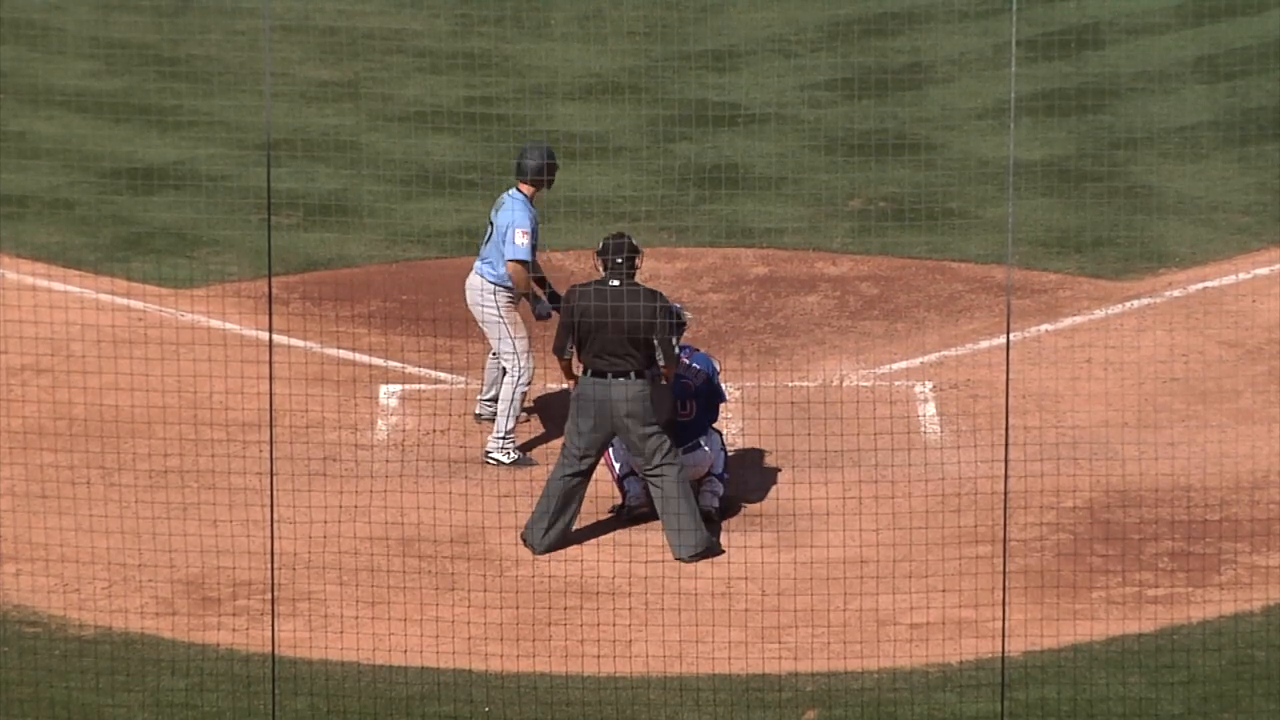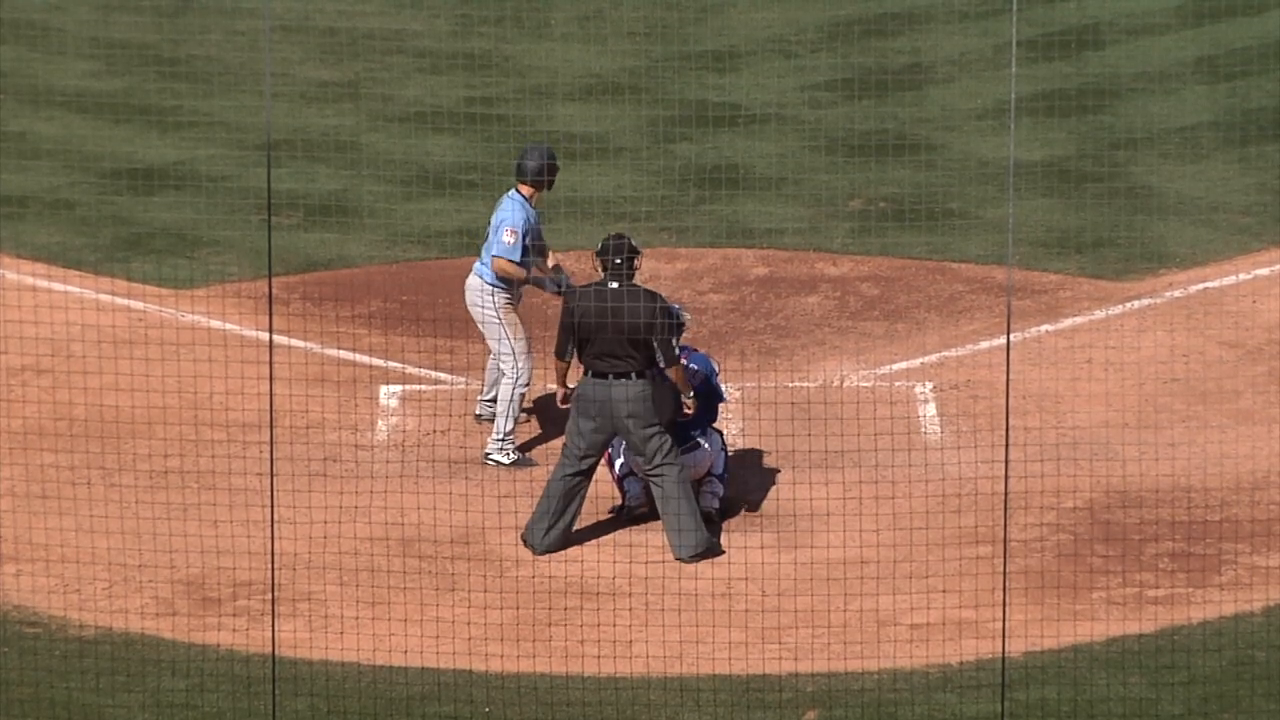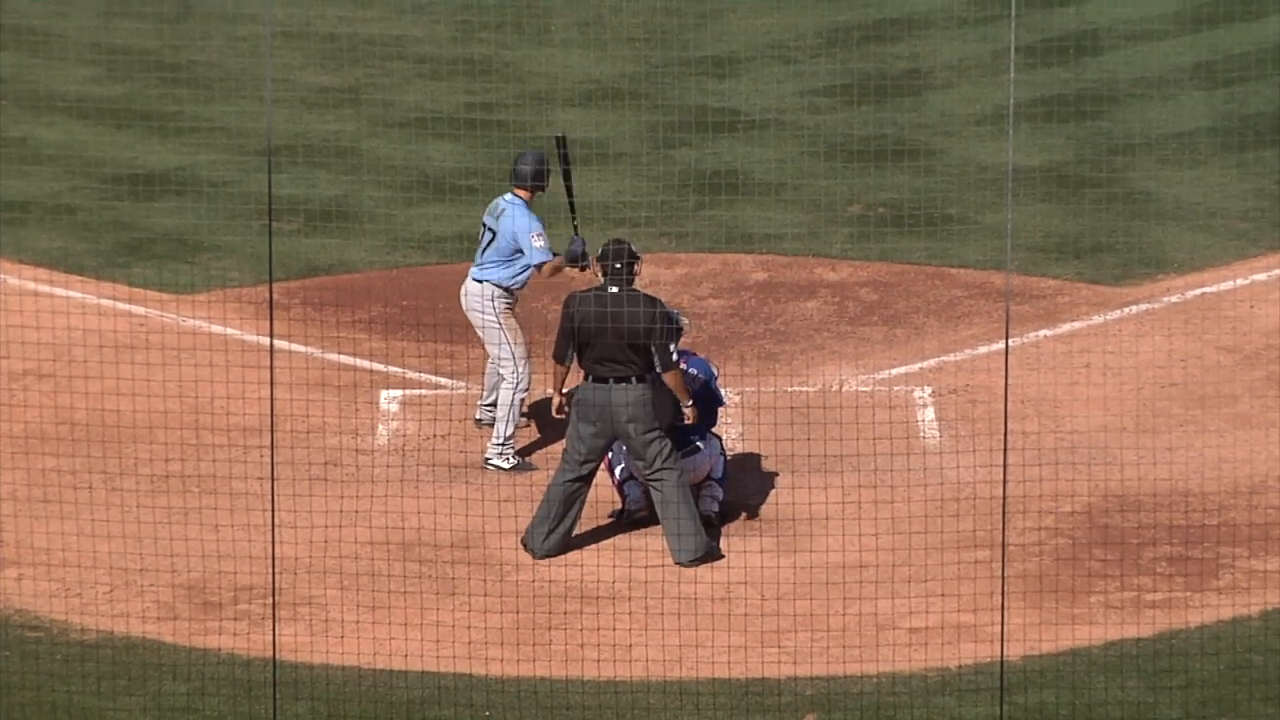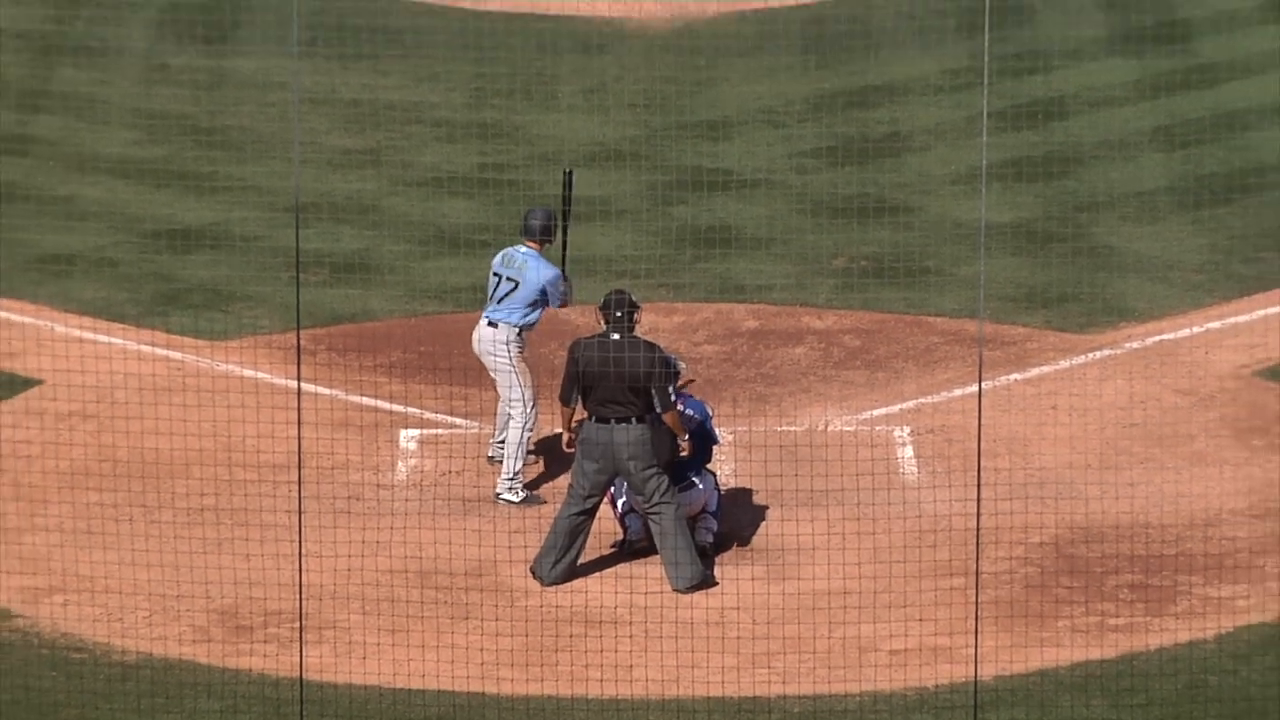
dt=0.3s
person 1, frame 1
left shoulder: (577, 296)
right shoulder: (655, 302)
left elbow: (563, 352)
right elbow: (667, 362)
left wrist: (571, 378)
right wrist: (665, 386)
left hip: (591, 391)
right hip: (638, 393)
left knee: (572, 466)
right knee: (662, 468)
left ankle: (541, 536)
right ankle: (691, 543)
person 1, frame 2
left shoulder: (576, 298)
right shoulder: (653, 303)
left elbow: (564, 353)
right elbow: (669, 362)
left wrist: (562, 385)
right wrist: (686, 394)
left hip: (592, 392)
right hip: (639, 393)
left knee: (572, 466)
right knee: (664, 468)
left ankle: (542, 536)
right ankle: (692, 543)
person 1, frame 3
left shoulder: (576, 303)
right shoulder: (653, 308)
left elbow: (563, 357)
right elbow: (667, 366)
left wrist: (557, 393)
right wrist: (686, 402)
left hip: (592, 396)
right hip: (638, 398)
left knee: (572, 471)
right knee: (664, 473)
left ankle: (542, 541)
right ankle: (691, 548)
person 1, frame 4
left shoulder: (580, 349)
right shoulder: (652, 353)
left elbow: (568, 399)
right elbow: (666, 407)
left wrist: (567, 430)
right wrist: (682, 437)
left hip: (594, 435)
right hip: (638, 437)
left knee: (577, 504)
right knee: (662, 506)
left ankle: (550, 569)
right ankle: (688, 575)
person 2, frame 1
left shoulder: (510, 199)
right shoulder: (521, 213)
left elbow: (524, 255)
right elbow: (515, 267)
left wrist: (547, 287)
right wrist: (536, 300)
left hip: (481, 284)
right hip: (493, 293)
left knee: (502, 350)
right knee: (519, 367)
left ankle: (488, 406)
right ankle: (500, 446)
person 2, frame 2
left shoulder: (523, 205)
right shoulder: (515, 212)
left elbow: (539, 247)
right elbow: (500, 265)
left wrist: (554, 273)
right wrist: (541, 280)
left hip: (485, 289)
right hip: (492, 294)
left knee: (502, 351)
right knee: (518, 368)
left ankle: (488, 407)
right ankle: (499, 448)
person 2, frame 3
left shoulder: (499, 204)
right shoulder: (525, 219)
right elbow: (545, 269)
left wrist: (569, 256)
right wrist: (571, 255)
left hip: (477, 289)
right hip: (490, 298)
left knee: (501, 356)
right knee: (517, 373)
left ankle: (488, 412)
right ankle: (500, 452)
person 2, frame 4
left shoulder: (503, 255)
right shoulder: (548, 271)
right elbow: (563, 303)
right wrist: (565, 285)
left hip: (484, 332)
right hip: (504, 340)
left knee: (511, 394)
right knee: (523, 412)
left ankle: (499, 448)
right ankle: (509, 486)
person 3, frame 1
right shoulder: (703, 362)
right elbow: (712, 416)
right hip: (696, 463)
left knee: (615, 435)
right knee: (714, 438)
left ankle: (635, 497)
right ankle: (709, 499)
person 3, frame 2
right shoulder: (703, 362)
right elbow: (711, 416)
right hip: (694, 461)
left knee: (615, 437)
right knee: (715, 439)
left ankle: (635, 497)
right ankle: (710, 500)
person 3, frame 3
right shoulder: (702, 366)
right elbow: (711, 421)
right hip: (694, 466)
left knee: (616, 443)
right knee: (714, 443)
left ankle: (635, 502)
right ankle: (709, 504)
person 3, frame 4
right shoulder: (698, 407)
right elbow: (705, 456)
right hip: (690, 499)
left knee: (617, 478)
right knee: (709, 479)
left ankle: (636, 535)
right ankle: (704, 536)
